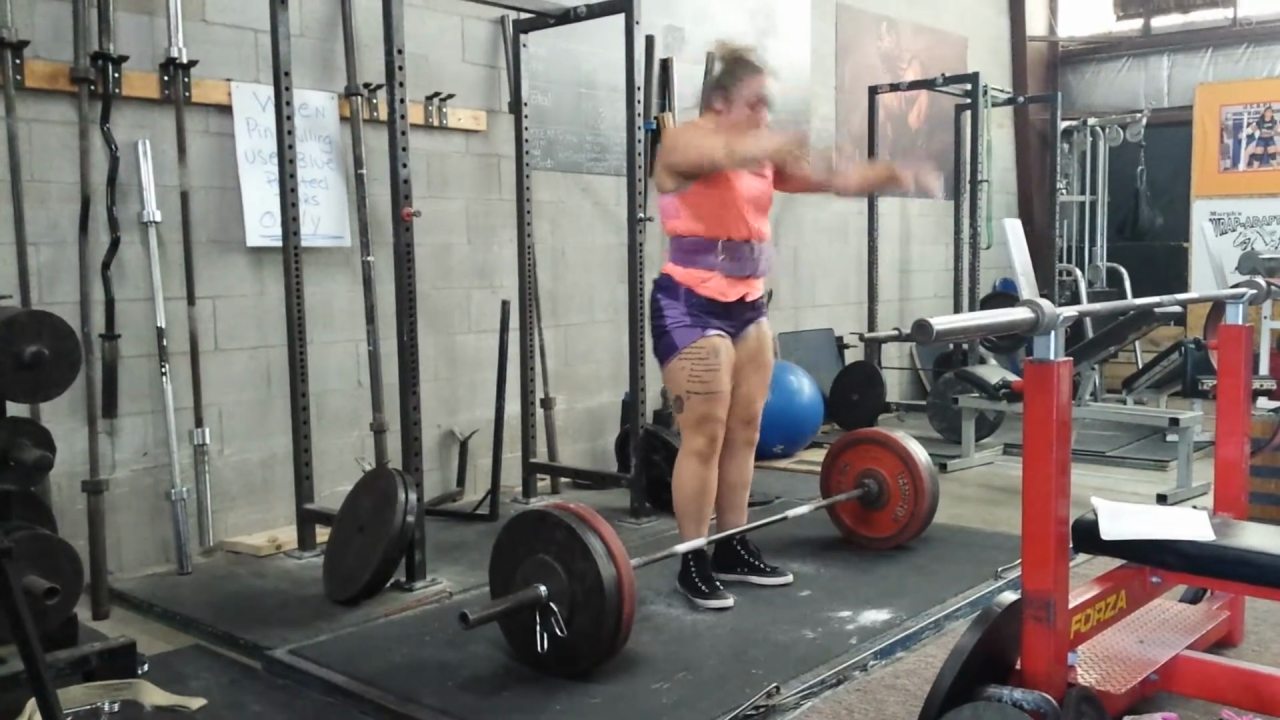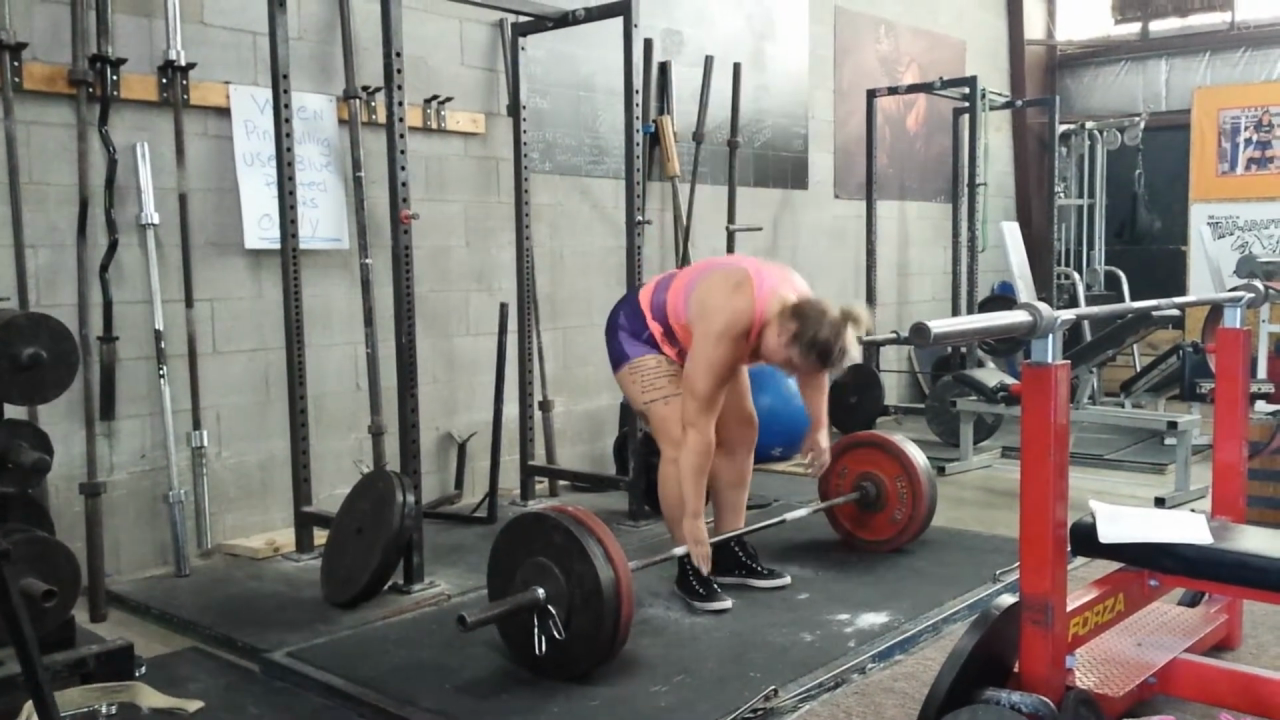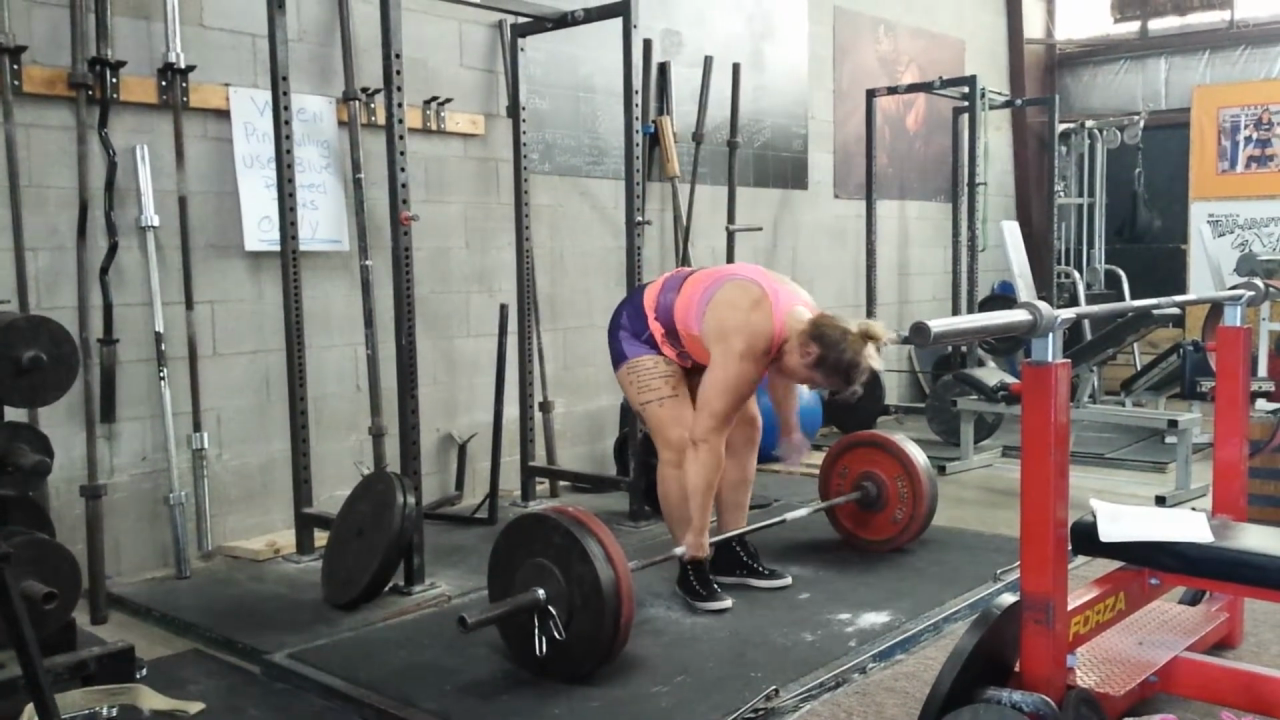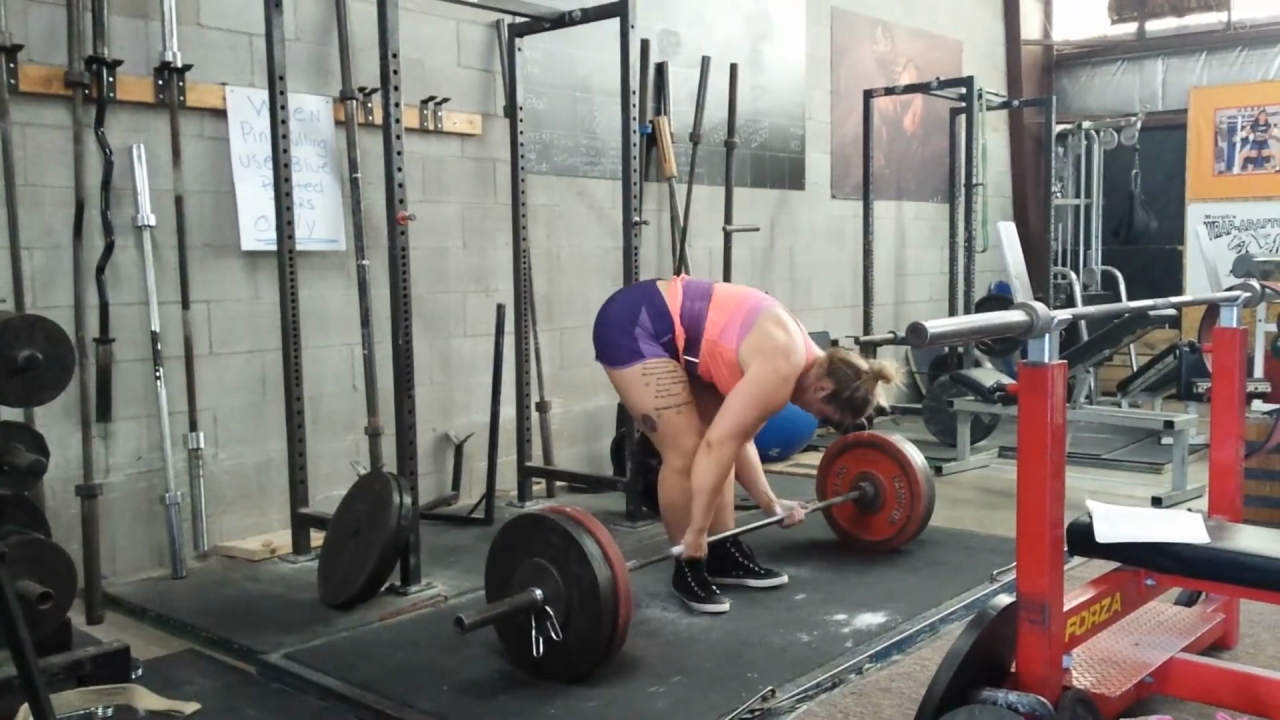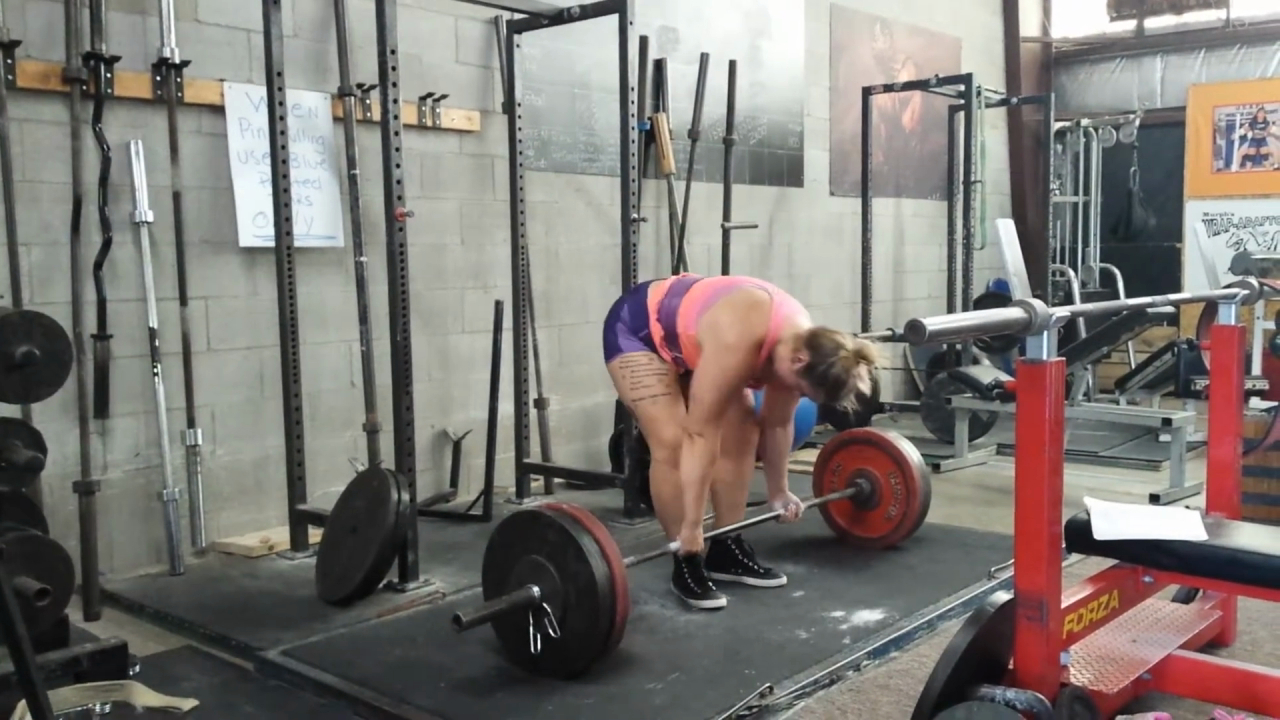
dt=0.4s
person 1, frame 1
left shoulder: (767, 158)
right shoulder: (686, 142)
left elbow: (835, 179)
right elbow: (730, 152)
left wrist: (894, 174)
right wrist: (793, 141)
left hip: (746, 306)
right hip: (690, 306)
left knee: (745, 431)
right knee: (703, 436)
left ankle: (733, 545)
right ankle: (695, 561)
person 1, frame 2
left shoulder: (800, 308)
right shoulder: (727, 323)
left elbow: (814, 370)
right elbow: (697, 426)
left wrist: (819, 429)
right wrist: (692, 519)
left hip: (692, 336)
right hip: (641, 331)
left knee: (743, 430)
right knee: (680, 442)
left ankle: (729, 552)
right ankle: (690, 568)
person 1, frame 3
left shoulder: (812, 325)
right shoulder: (746, 340)
left elbow: (780, 376)
right elbow: (706, 438)
left wrist: (788, 429)
right wrist: (697, 533)
left hip: (696, 333)
right hip: (644, 332)
left knee: (745, 432)
right knee: (680, 443)
left ankle: (731, 552)
right ankle: (693, 564)
person 1, frame 4
left shoulder: (799, 358)
right shoulder: (781, 369)
left elbow: (735, 439)
right elbow: (718, 445)
left wrist: (770, 503)
right wrist: (697, 531)
left hip: (670, 330)
right hip: (635, 326)
left knee: (719, 437)
right knee: (684, 451)
left ankle: (724, 554)
right ankle: (688, 566)
person 1, frame 5
left shoulder: (801, 341)
right shoulder: (739, 340)
left elbow: (777, 423)
right elbow: (700, 434)
left wrist: (779, 493)
right wrist: (692, 525)
left hip: (686, 337)
right hip: (638, 326)
left knee: (740, 434)
right knee: (672, 443)
left ankle: (726, 549)
right ankle: (687, 562)
